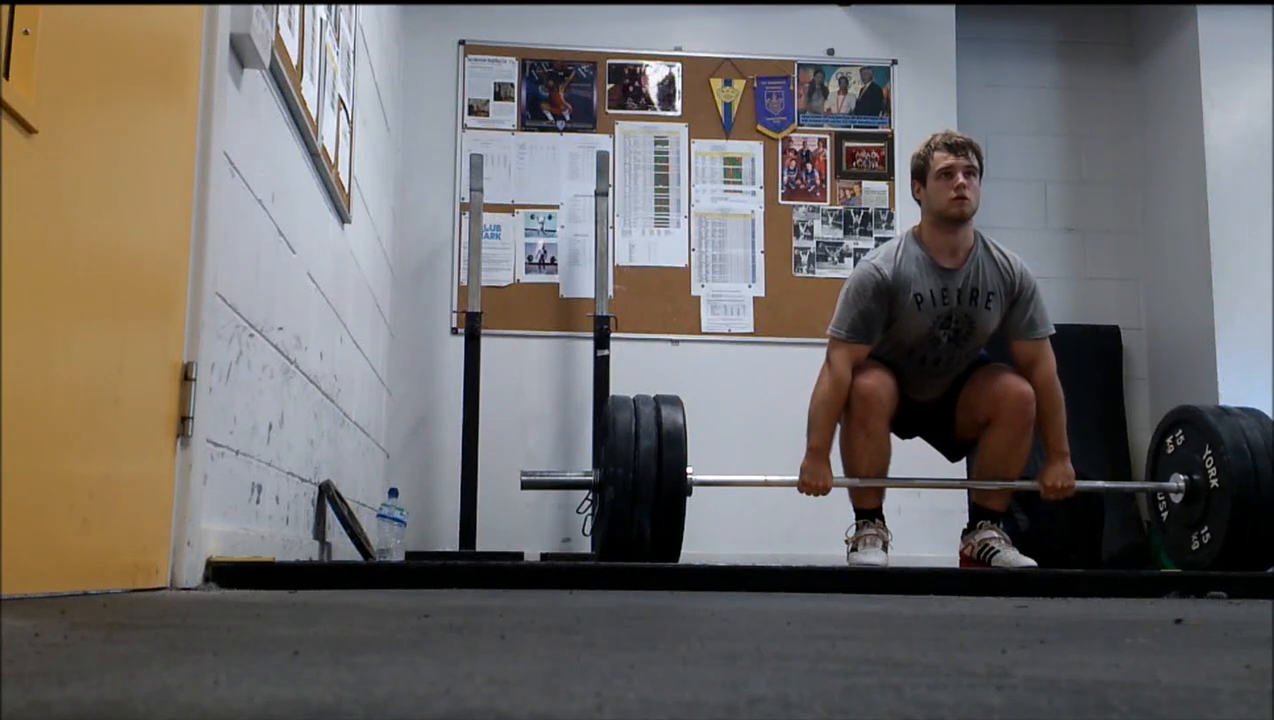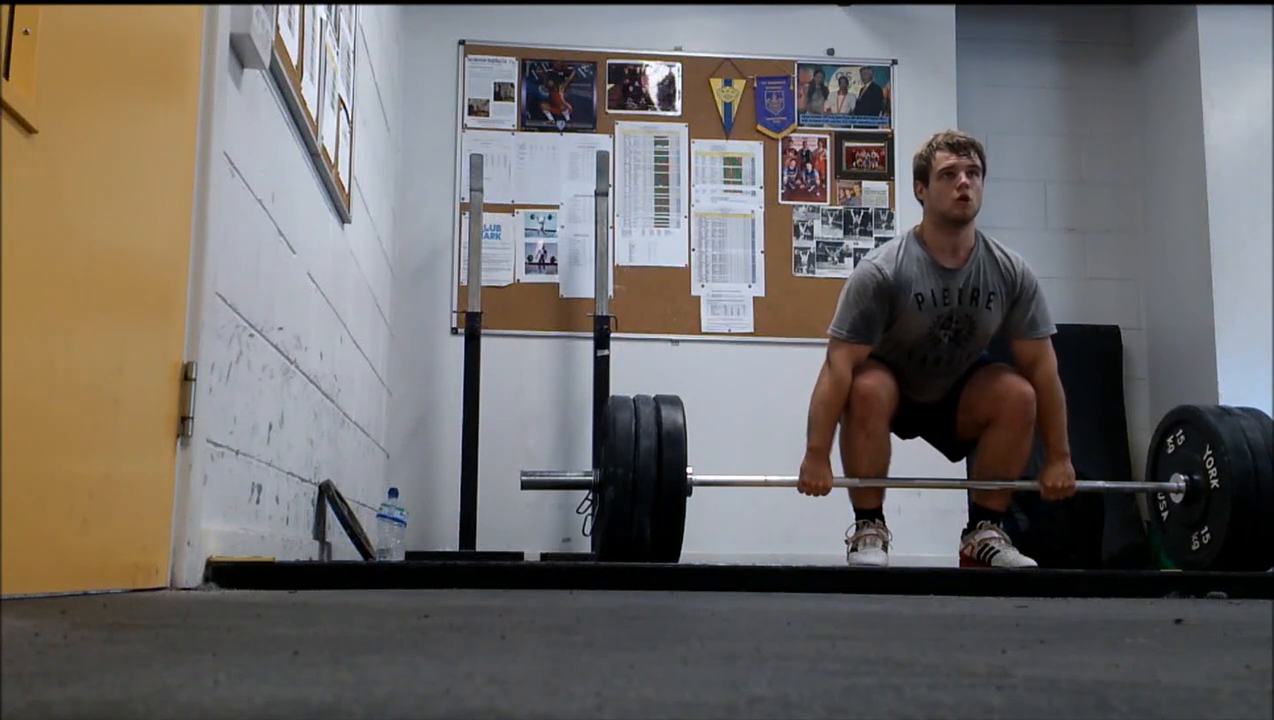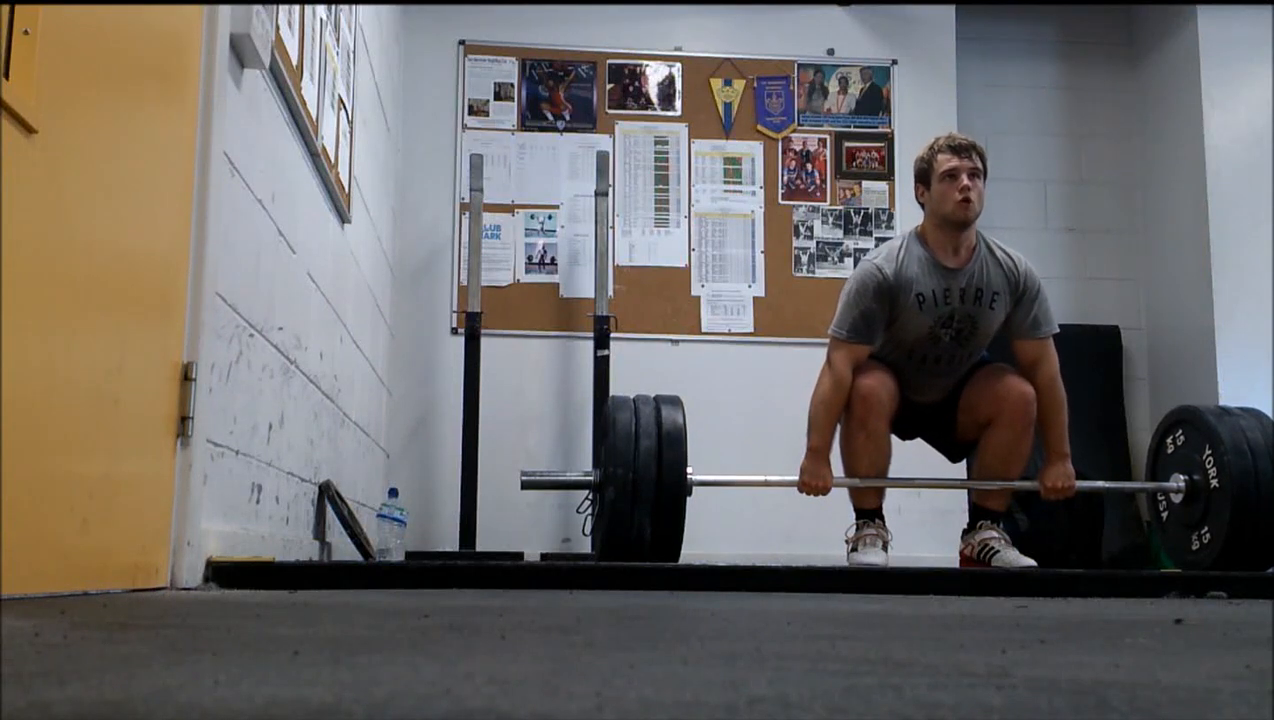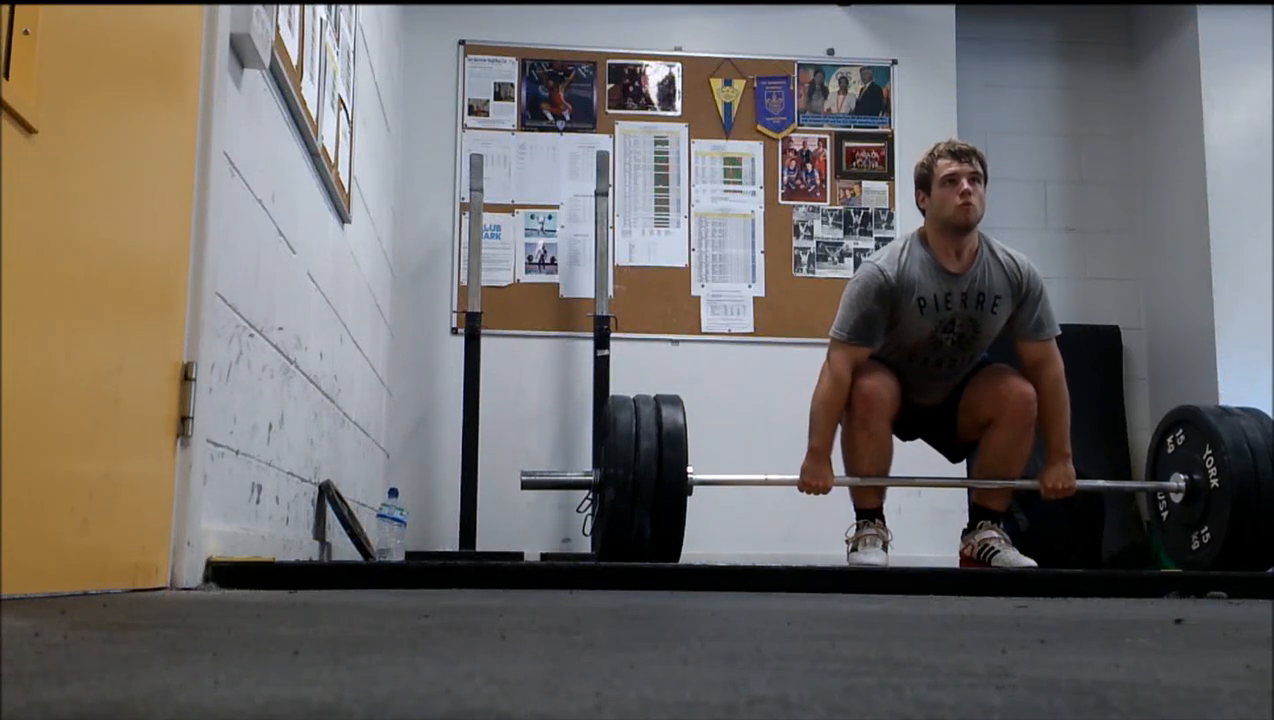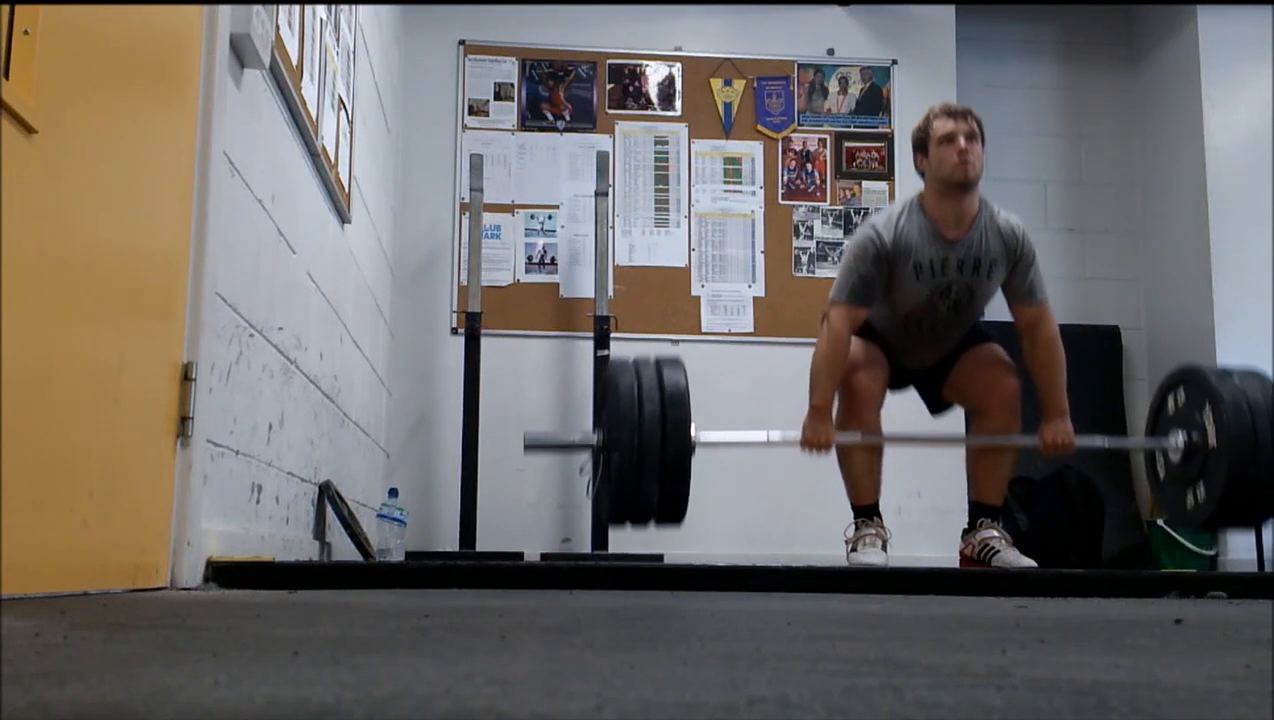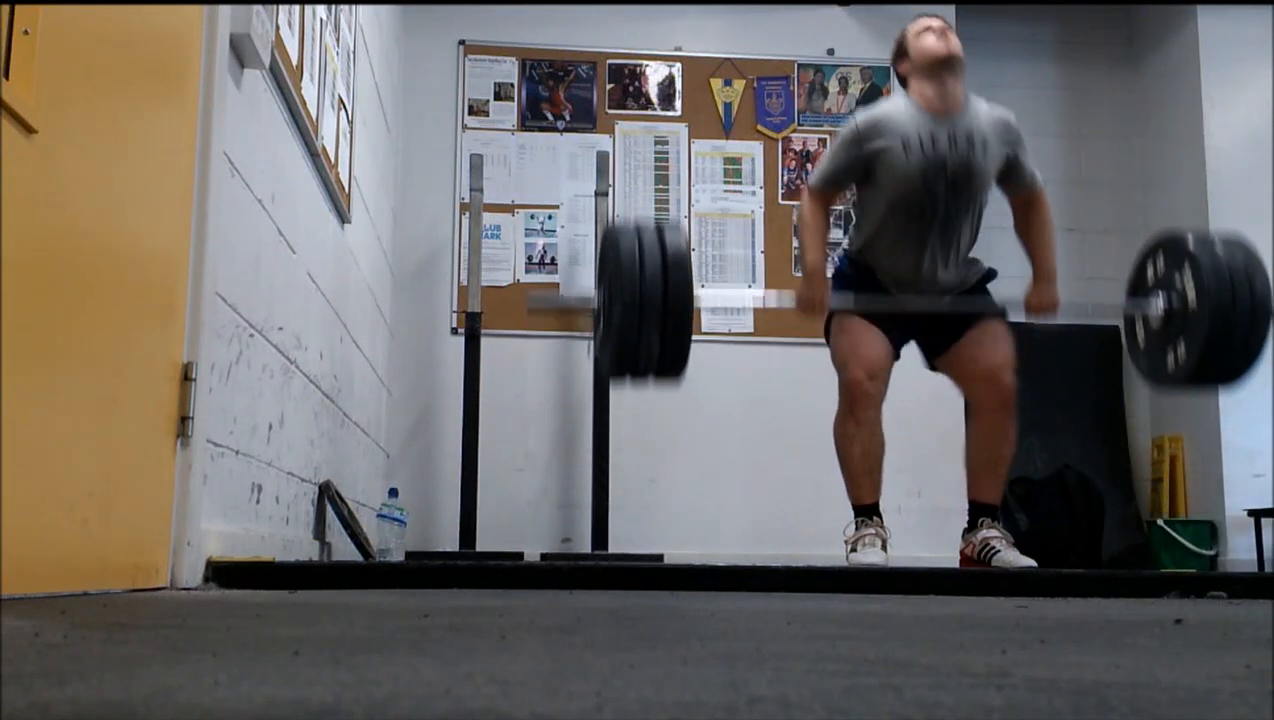
dt=0.3s
person 1, frame 1
left shoulder: (1009, 272)
right shoulder: (881, 270)
left elbow: (1039, 366)
right elbow: (839, 364)
left wrist: (1058, 458)
right wrist: (816, 457)
left hip: (956, 392)
right hip: (888, 389)
left knee: (1017, 396)
right knee: (866, 389)
left ankle: (983, 532)
right ankle: (868, 529)
person 1, frame 2
left shoulder: (1011, 272)
right shoulder: (883, 270)
left elbow: (1041, 366)
right elbow: (839, 365)
left wrist: (1058, 458)
right wrist: (816, 457)
left hip: (956, 393)
right hip: (890, 389)
left knee: (1018, 396)
right knee: (866, 390)
left ankle: (983, 532)
right ankle: (868, 530)
person 1, frame 3
left shoulder: (1013, 272)
right shoulder: (883, 270)
left elbow: (1042, 366)
right elbow: (839, 365)
left wrist: (1058, 458)
right wrist: (816, 457)
left hip: (957, 394)
right hip: (889, 392)
left knee: (1019, 397)
right knee: (866, 390)
left ankle: (983, 532)
right ankle: (868, 530)
person 1, frame 4
left shoulder: (1015, 273)
right shoulder: (886, 272)
left elbow: (1045, 365)
right elbow: (839, 366)
left wrist: (1059, 458)
right wrist: (817, 457)
left hip: (957, 395)
right hip: (889, 390)
left knee: (1019, 396)
right knee: (868, 391)
left ankle: (983, 533)
right ankle: (868, 530)
person 1, frame 5
left shoulder: (1007, 234)
right shoulder: (885, 233)
left elbow: (1037, 325)
right elbow: (839, 322)
left wrist: (1055, 415)
right wrist: (819, 414)
left hip: (952, 338)
right hip: (879, 334)
left knee: (1002, 394)
right knee: (860, 387)
left ankle: (983, 534)
right ankle: (867, 531)
person 1, frame 6
left shoulder: (998, 125)
right shoulder: (875, 124)
left elbow: (1030, 201)
right elbow: (815, 196)
left wrist: (1045, 279)
right wrist: (813, 276)
left hip: (955, 284)
right hip: (872, 282)
left knee: (998, 386)
right knee: (861, 385)
left ankle: (983, 530)
right ankle: (867, 529)
